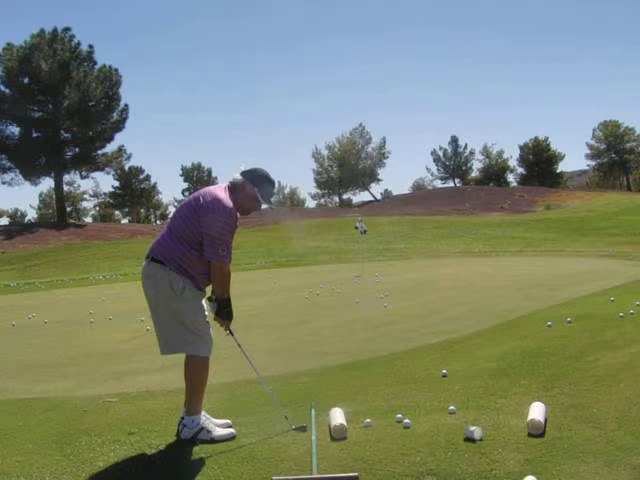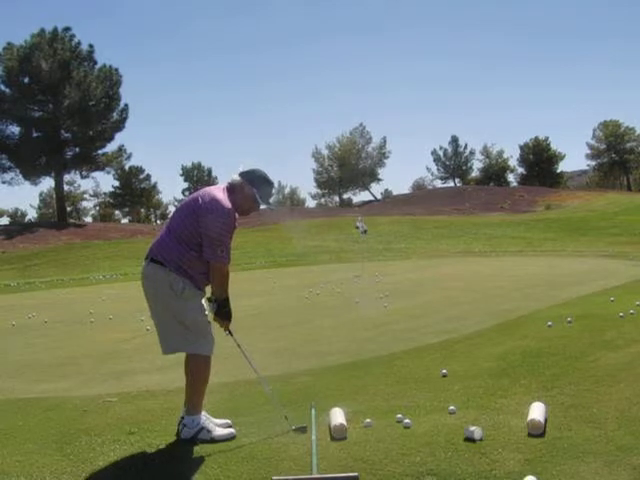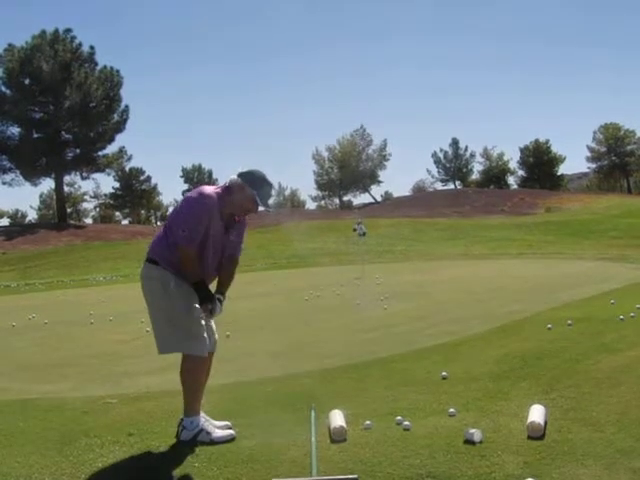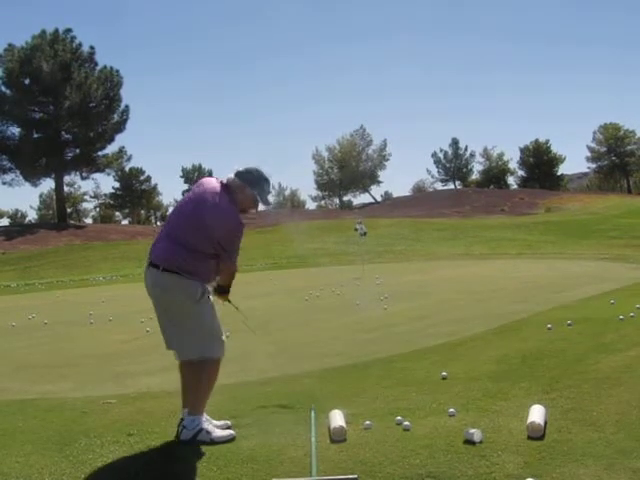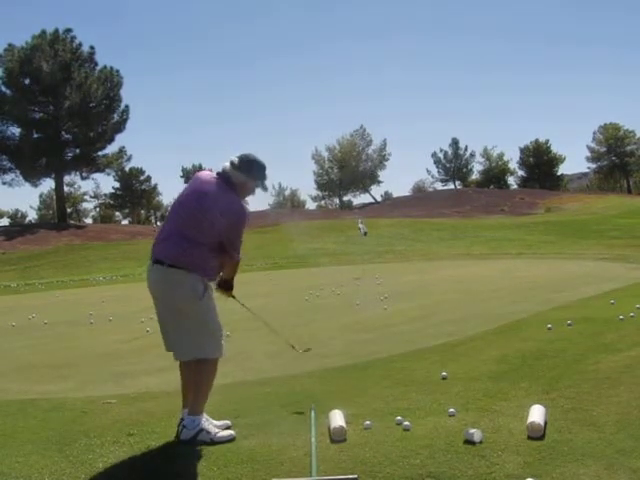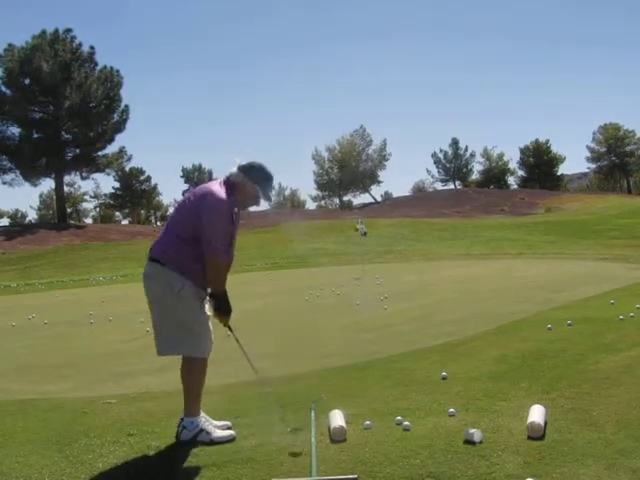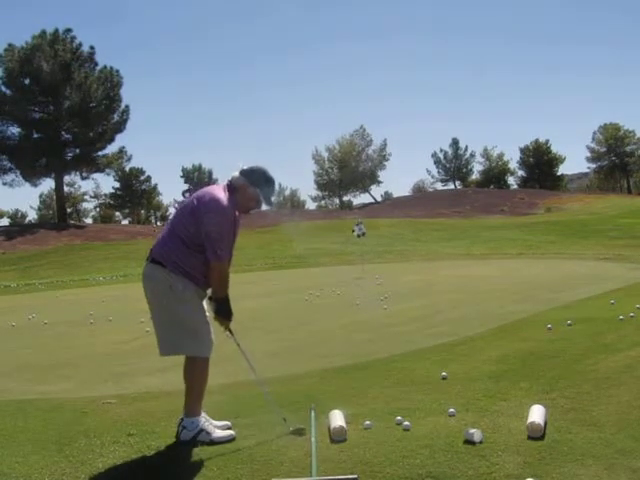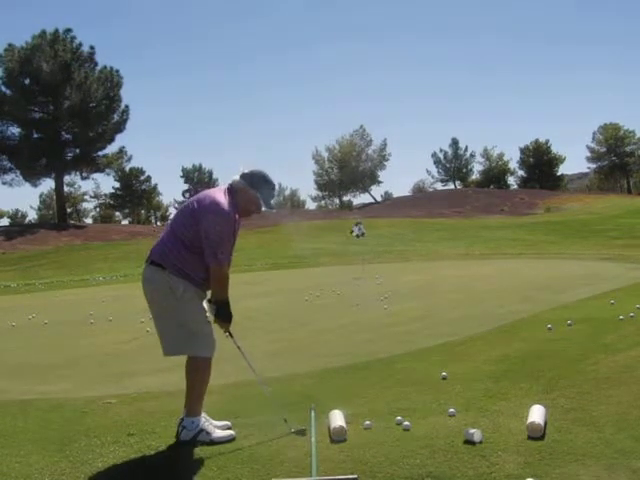
dt=0.5s
person 1, frame 1
left shoulder: (221, 201)
right shoulder: (221, 207)
left elbow: (219, 261)
right elbow: (219, 264)
left wrist: (217, 298)
right wrist: (224, 303)
left hip: (176, 277)
right hip: (170, 277)
left knee: (199, 345)
right knee: (199, 347)
left ankle: (193, 415)
right ankle: (191, 424)
person 1, frame 2
left shoulder: (222, 204)
right shoulder: (220, 208)
left elbow: (218, 261)
right elbow: (218, 265)
left wrist: (217, 299)
right wrist: (222, 303)
left hip: (172, 276)
right hip: (169, 278)
left knee: (199, 345)
right knee: (201, 346)
left ankle: (193, 414)
right ankle: (192, 423)
person 1, frame 3
left shoulder: (237, 217)
right shoulder: (203, 201)
left elbow: (231, 257)
right elbow: (184, 250)
left wrist: (220, 294)
right wrist: (202, 289)
left hip: (188, 281)
right hip: (165, 276)
left knee: (207, 347)
right knee: (195, 347)
left ankle: (194, 415)
right ankle: (191, 425)
person 1, frame 4
left shoulder: (208, 186)
right shoulder: (230, 217)
right elbow: (227, 265)
left wrist: (216, 282)
right wrist: (223, 287)
left hip: (160, 275)
right hip: (180, 282)
left knee: (194, 349)
right knee: (211, 350)
left ankle: (191, 415)
right ankle: (192, 424)
person 1, frame 5
left shoulder: (203, 179)
right shoulder: (233, 207)
right elbow: (231, 255)
left wrist: (217, 277)
right wrist: (226, 282)
left hip: (163, 271)
right hip: (183, 278)
left knee: (192, 348)
right knee: (208, 350)
left ankle: (191, 415)
right ankle: (192, 425)
person 1, frame 6
left shoulder: (226, 204)
right shoulder: (216, 200)
left elbow: (223, 256)
right elbow: (214, 256)
left wrist: (217, 294)
right wrist: (220, 297)
left hip: (182, 277)
right hip: (171, 277)
left knee: (199, 347)
right knee: (196, 349)
left ankle: (193, 417)
right ankle: (191, 425)
person 1, frame 7
left shoulder: (227, 206)
right shoulder: (218, 205)
left elbow: (220, 261)
right elbow: (218, 263)
left wrist: (217, 299)
right wrist: (222, 303)
left hip: (178, 277)
right hip: (170, 277)
left knee: (199, 347)
right knee: (198, 348)
left ankle: (193, 416)
right ankle: (191, 425)
person 1, frame 8
left shoulder: (227, 208)
right shoulder: (219, 209)
left elbow: (220, 264)
right elbow: (217, 267)
left wrist: (217, 301)
right wrist: (222, 306)
left hip: (177, 278)
right hip: (170, 279)
left knee: (200, 347)
right knee: (201, 348)
left ankle: (193, 416)
right ankle: (191, 425)
